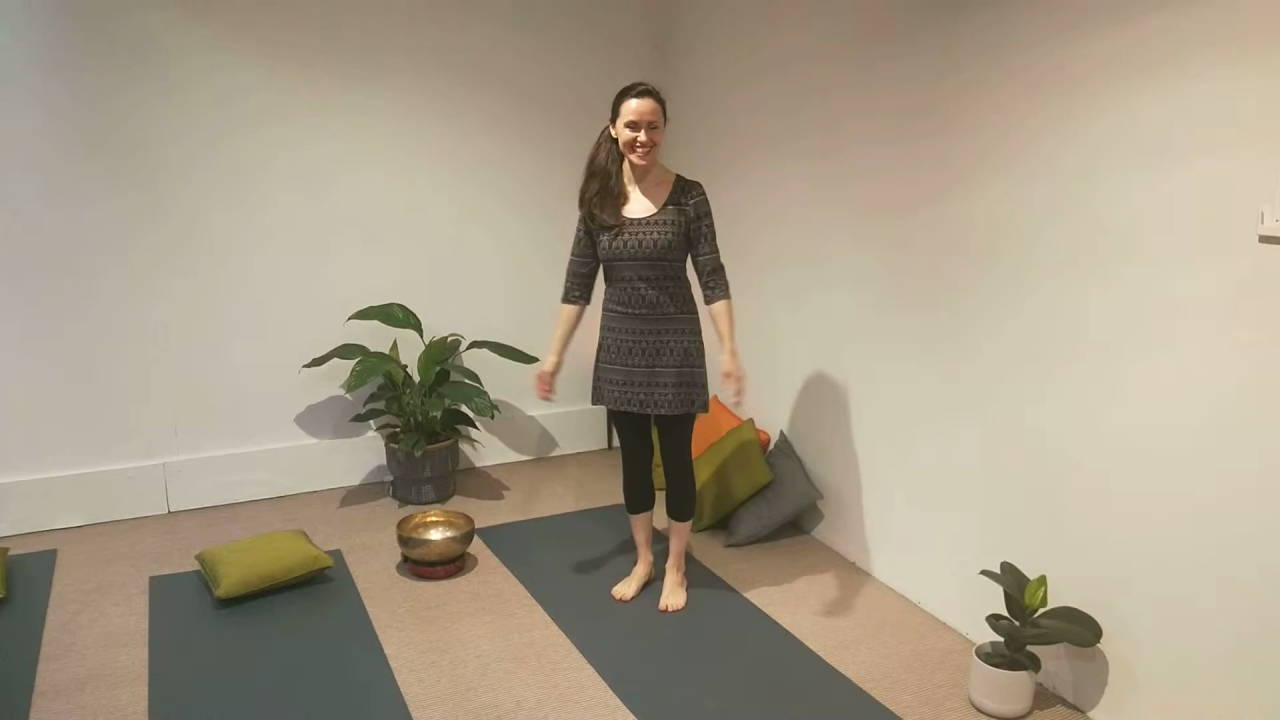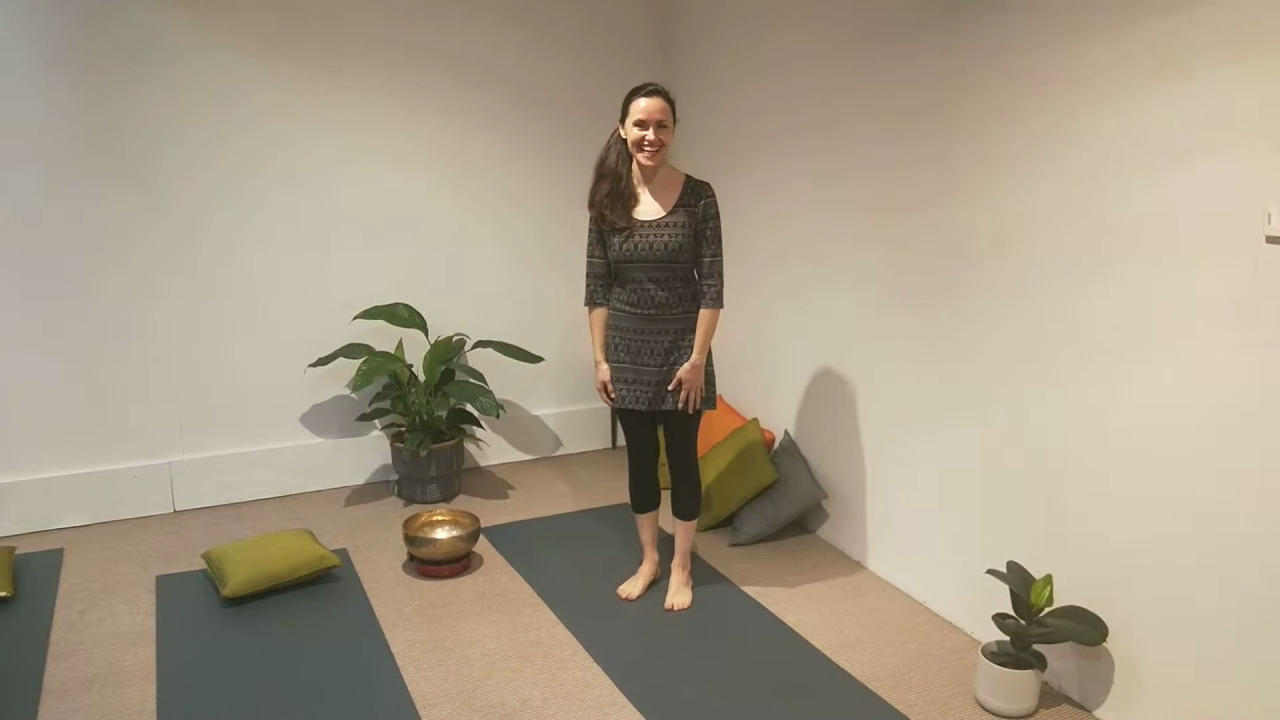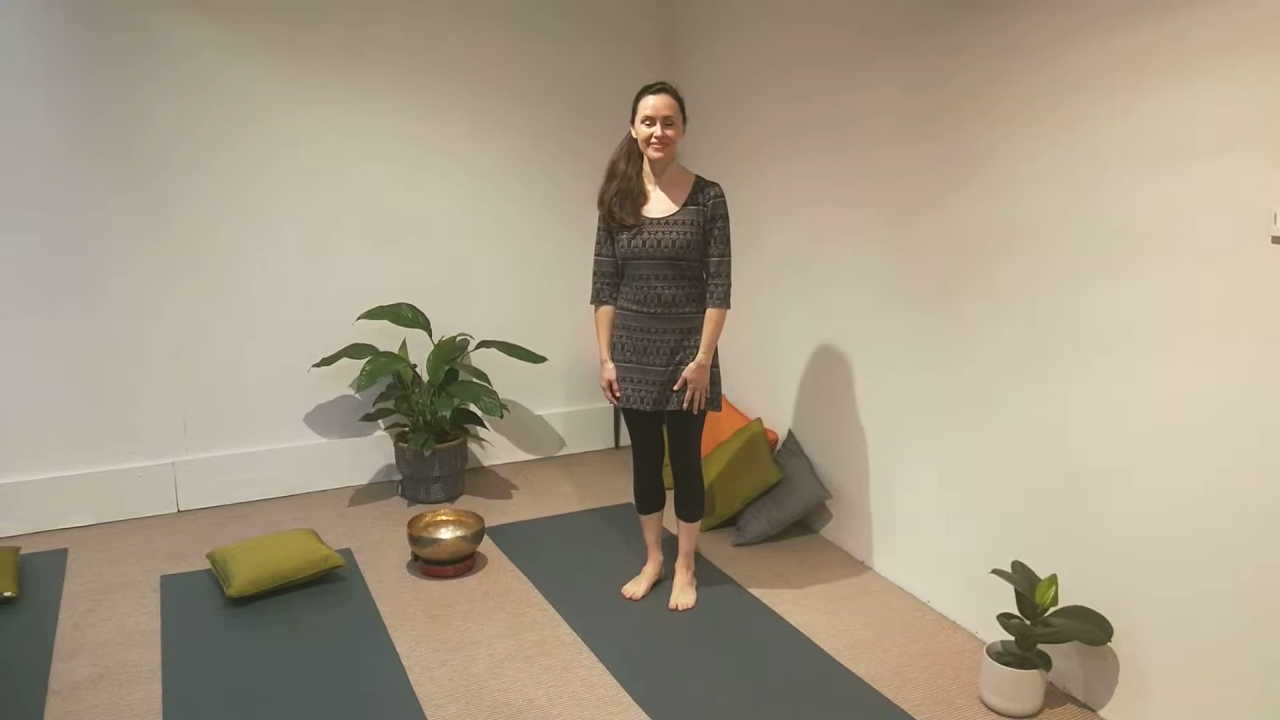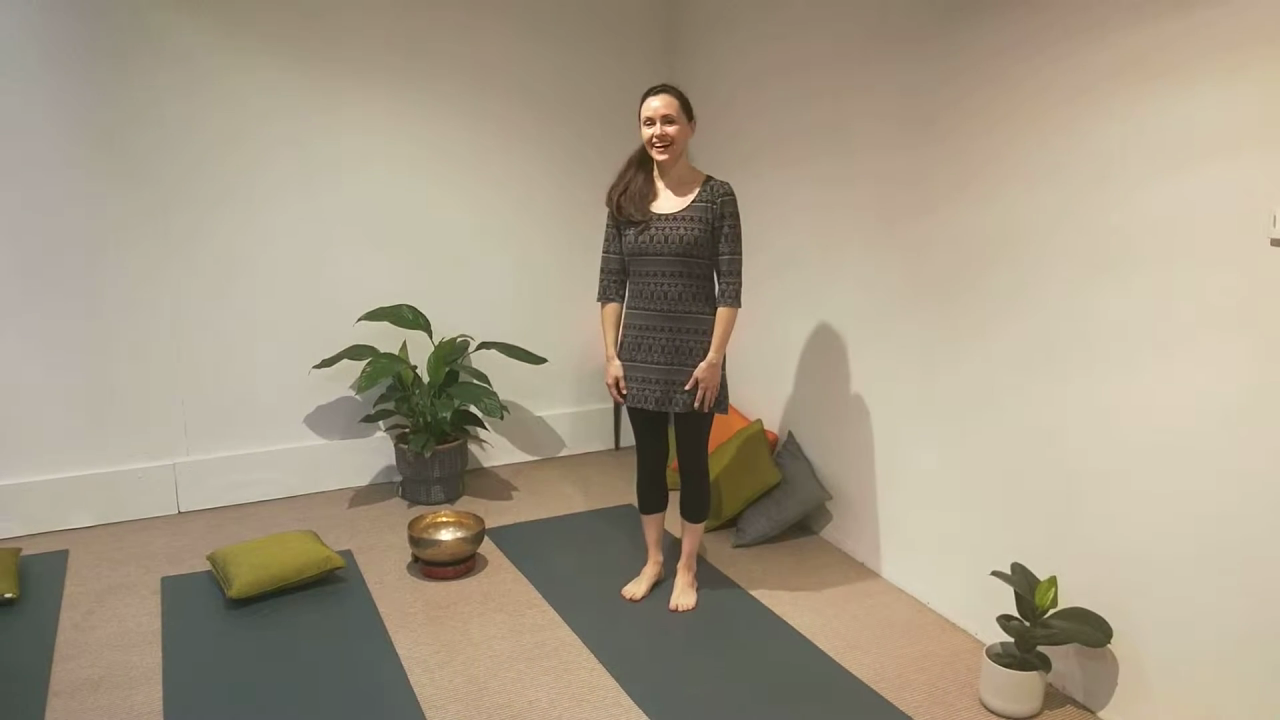
dt=0.5s
person 1, frame 1
left shoulder: (689, 196)
right shoulder: (599, 200)
left elbow: (714, 281)
right elbow: (578, 283)
left wrist: (728, 352)
right wrist: (555, 353)
left hip: (675, 346)
right hip: (619, 348)
left knee: (676, 458)
right knee: (634, 457)
left ankle: (675, 568)
right ankle: (643, 560)
person 1, frame 2
left shoulder: (698, 196)
right shoulder: (608, 198)
left elbow: (712, 285)
right elbow: (598, 286)
left wrist: (698, 358)
right wrist: (599, 358)
left hip: (680, 346)
right hip: (627, 348)
left knee: (681, 458)
right knee: (640, 457)
left ankle: (681, 568)
right ankle: (648, 560)
person 1, frame 3
left shoulder: (707, 196)
right shoulder: (617, 197)
left elbow: (719, 286)
right elbow: (604, 284)
left wrist: (703, 358)
right wrist: (605, 356)
left hip: (686, 347)
right hip: (633, 348)
left knee: (684, 459)
right knee: (645, 457)
left ankle: (685, 568)
right ankle: (652, 560)
person 1, frame 4
left shoulder: (717, 195)
right shoulder: (626, 196)
left elbow: (730, 285)
right elbow: (611, 281)
left wrist: (715, 357)
right wrist: (611, 354)
left hip: (693, 347)
right hip: (640, 347)
left knee: (692, 460)
right knee: (648, 457)
left ankle: (687, 569)
right ankle: (652, 561)
